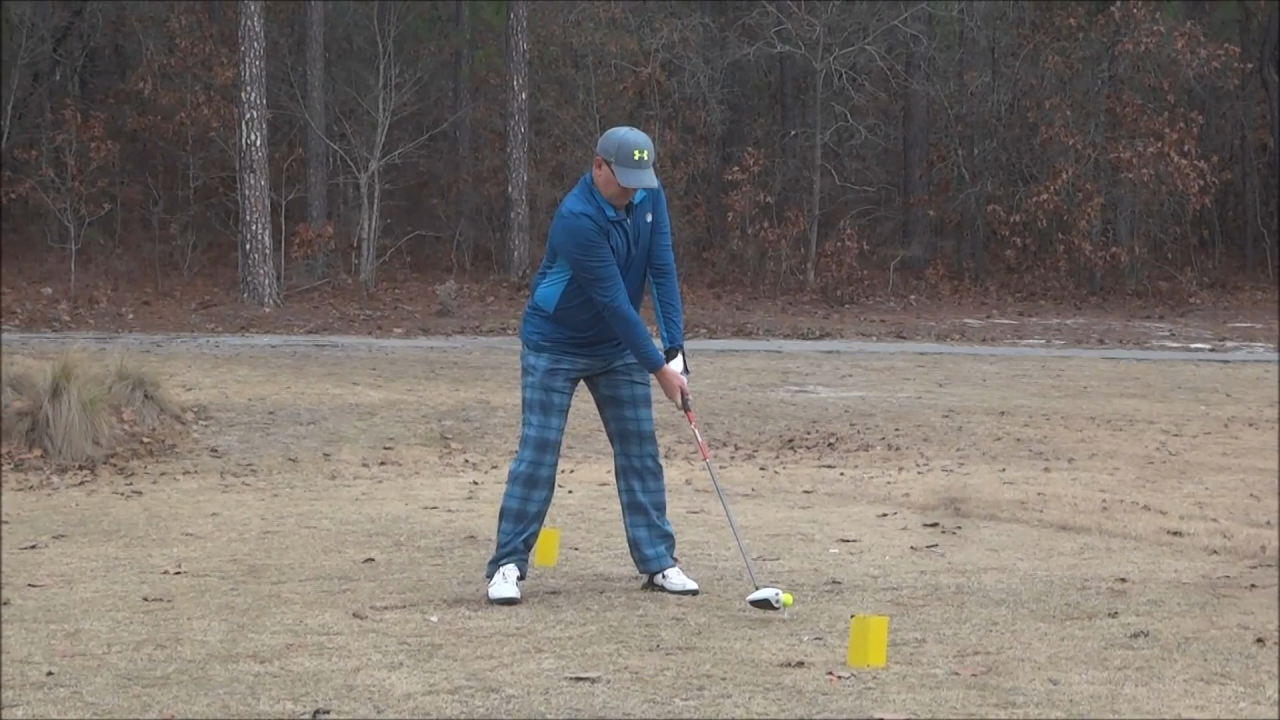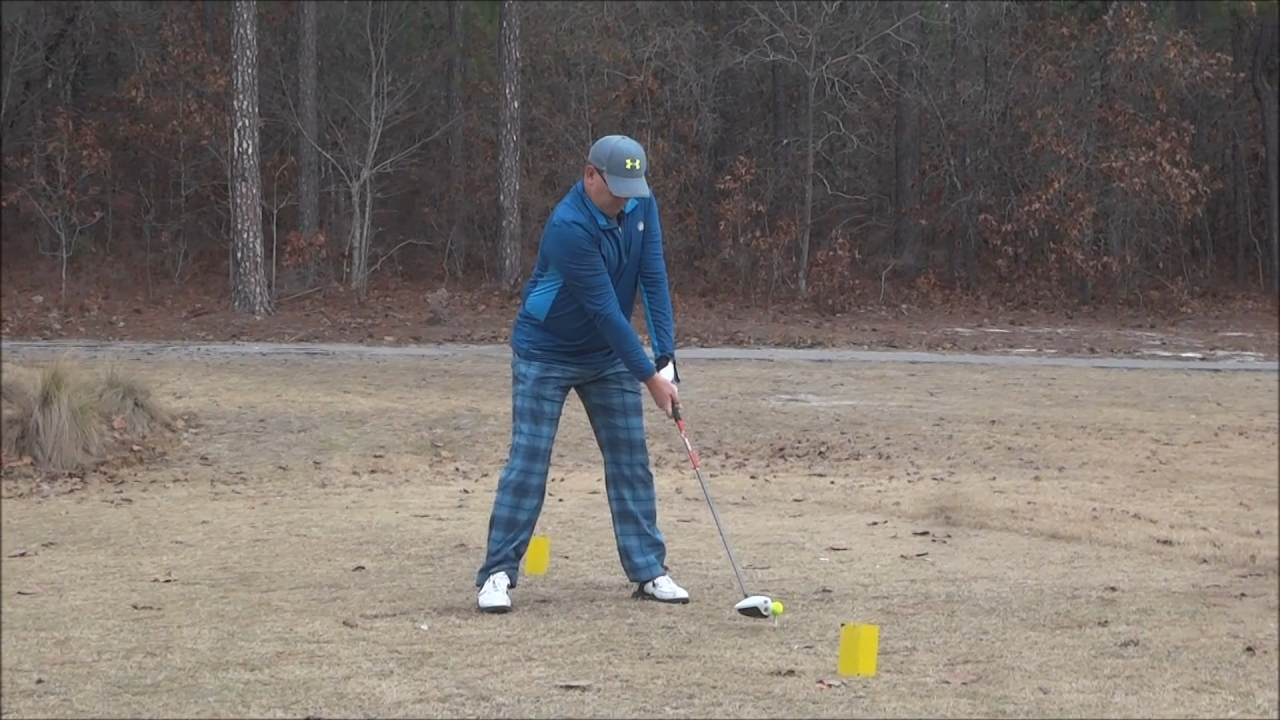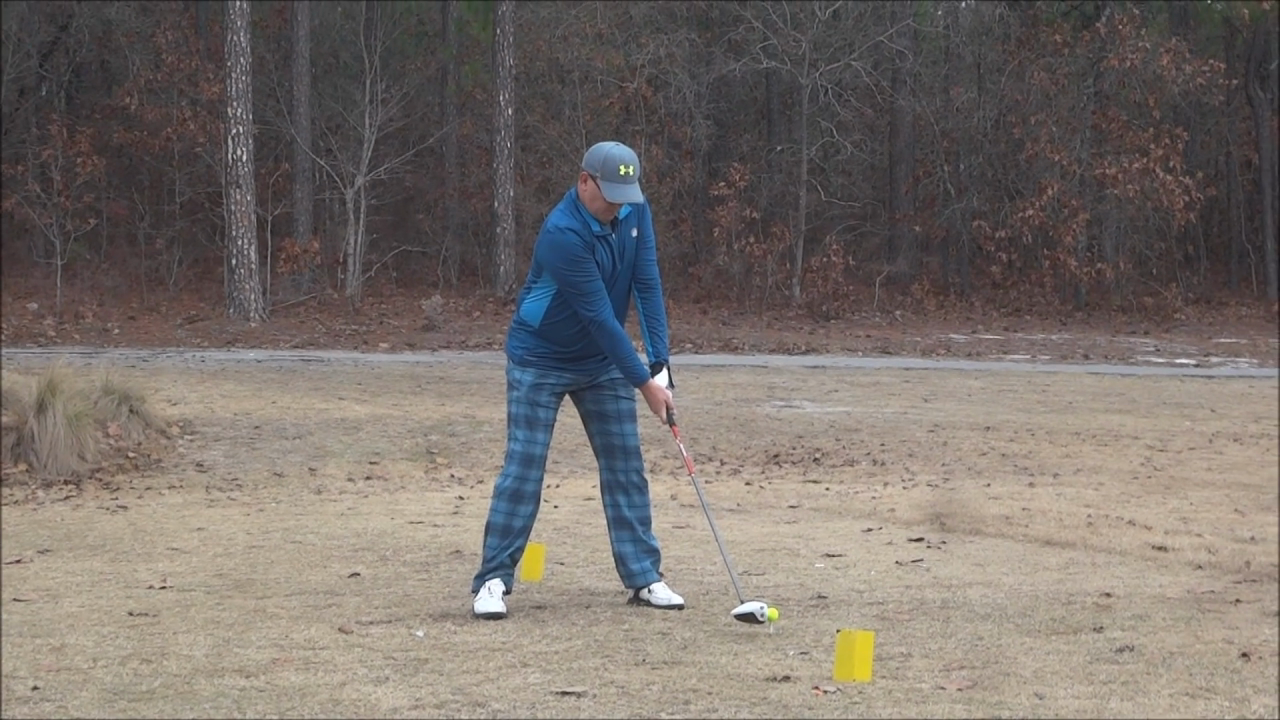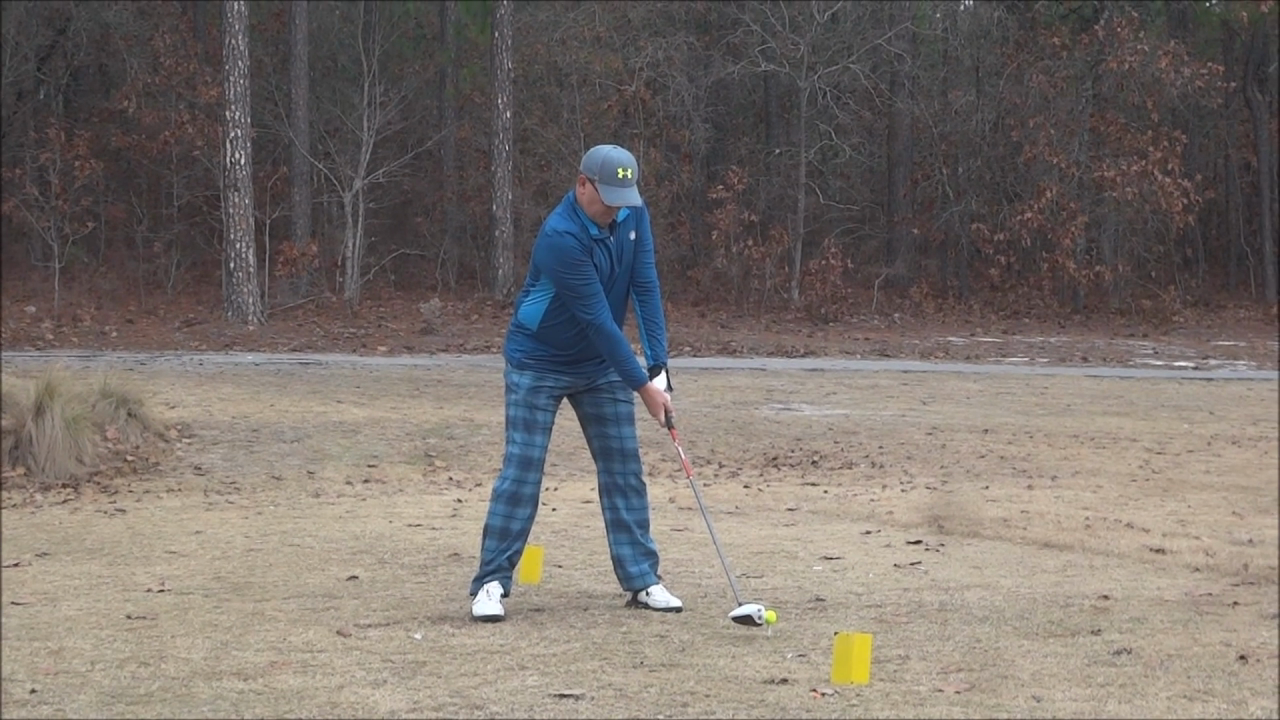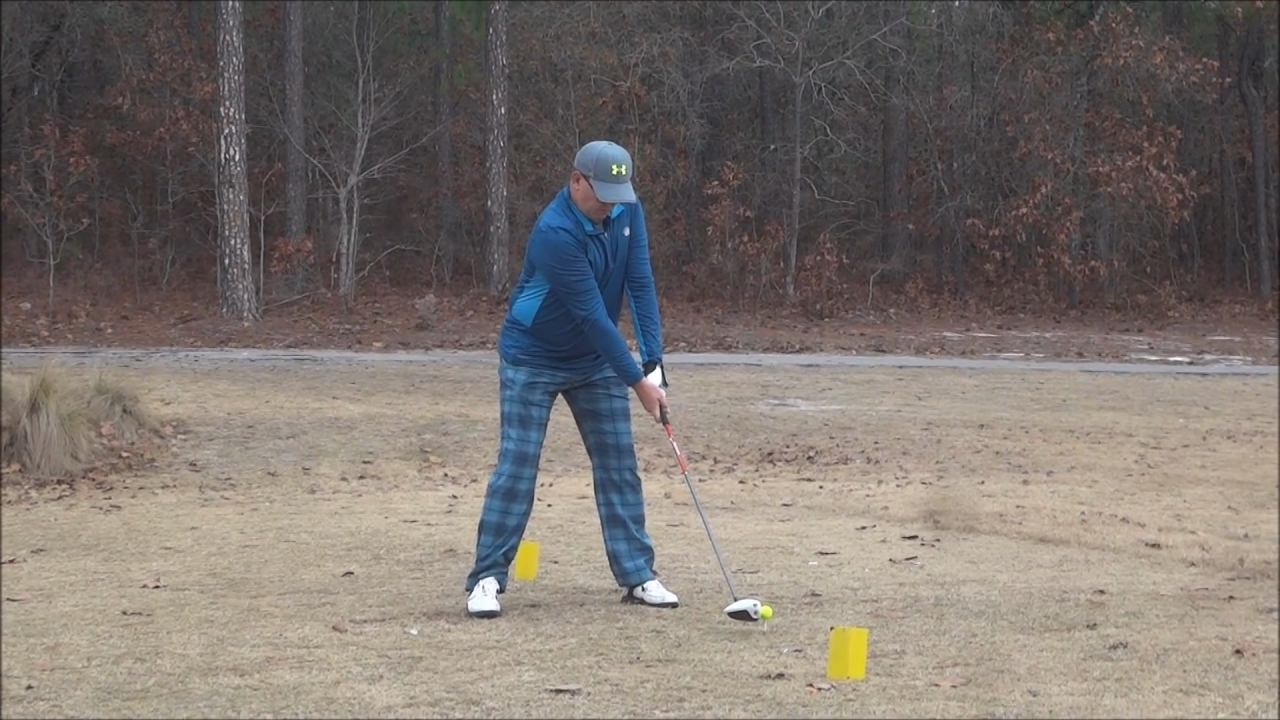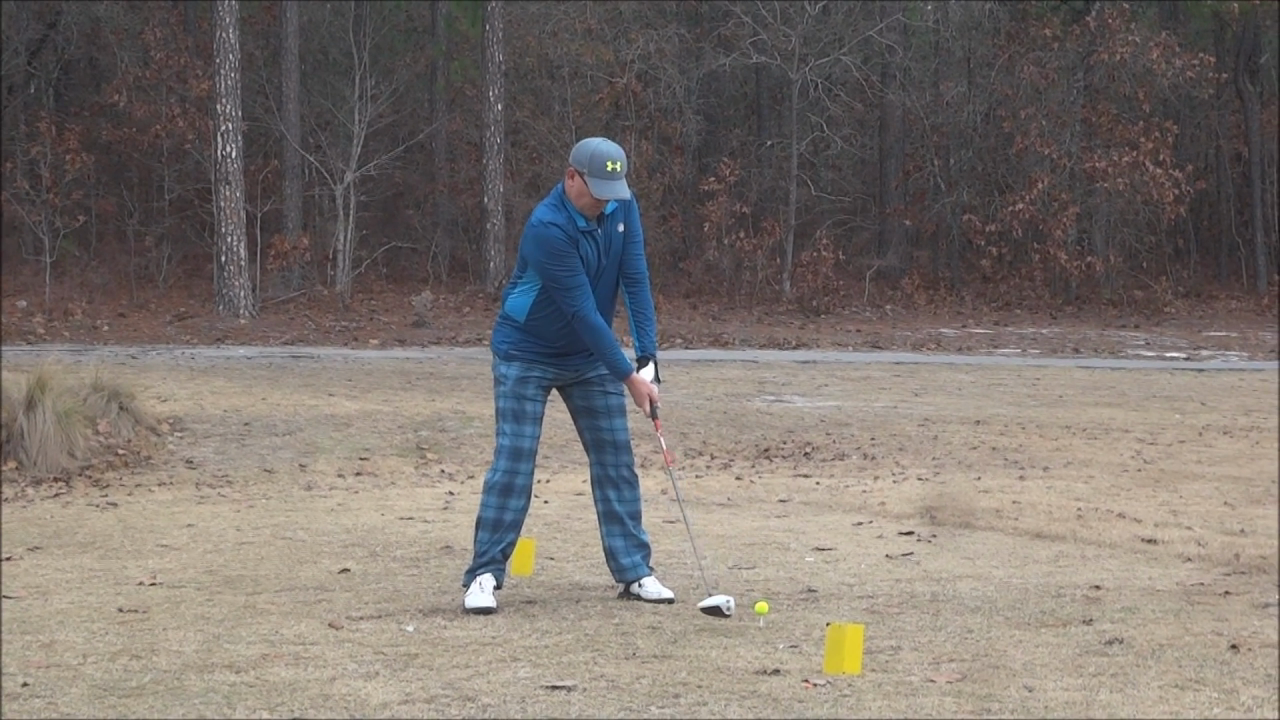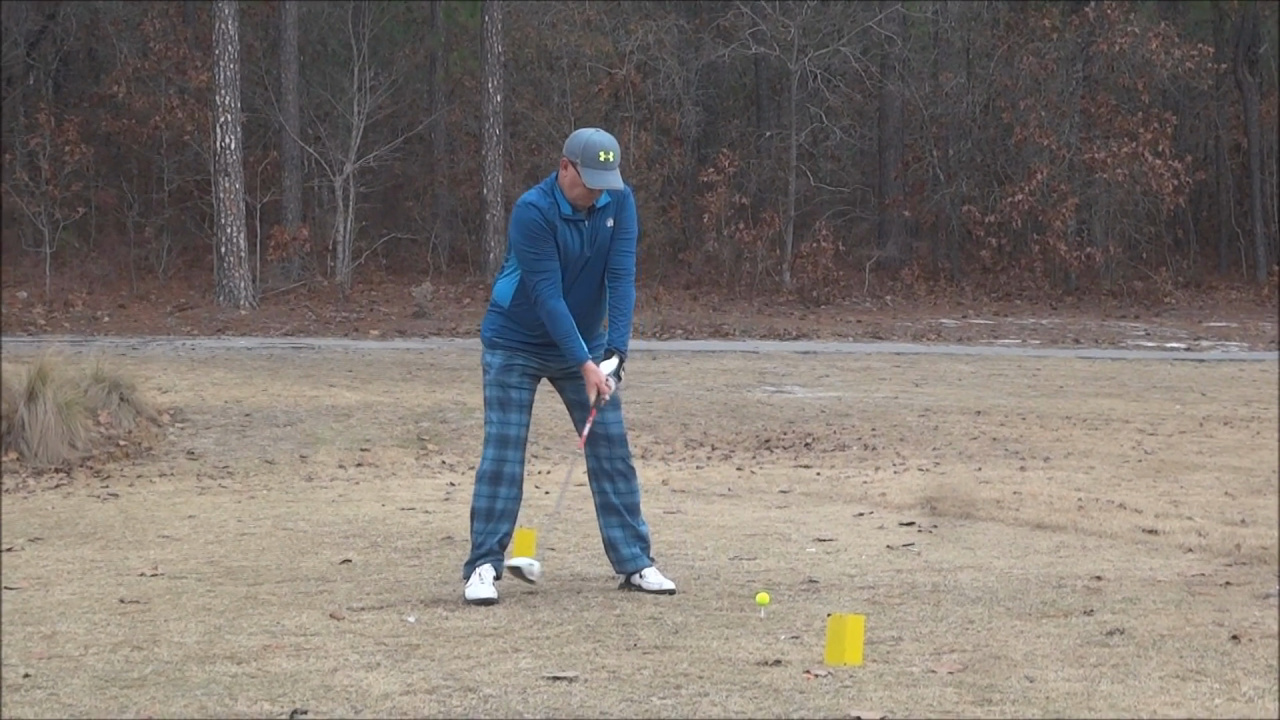
dt=0.7s
person 1, frame 1
left shoulder: (649, 197)
right shoulder: (577, 218)
left elbow: (663, 271)
right elbow: (613, 300)
left wrist: (675, 348)
right wrist: (658, 367)
left hip: (617, 345)
right hip: (555, 346)
left knee: (640, 452)
right knee: (538, 453)
left ankle: (658, 562)
right ankle: (507, 565)
person 1, frame 2
left shoulder: (641, 205)
right shoulder: (568, 227)
left elbow: (654, 279)
right elbow: (605, 309)
left wrist: (666, 356)
right wrist: (649, 376)
left hip: (609, 353)
right hip: (546, 354)
left knee: (631, 461)
right knee: (528, 462)
left ankle: (648, 571)
right ankle: (498, 573)
person 1, frame 3
left shoulder: (634, 211)
right shoulder: (562, 233)
left elbow: (647, 285)
right elbow: (599, 316)
left wrist: (660, 362)
right wrist: (644, 382)
left hip: (603, 360)
right hip: (540, 360)
left knee: (626, 467)
right knee: (523, 469)
left ankle: (644, 577)
right ankle: (493, 580)
person 1, frame 4
left shoulder: (633, 213)
right shoulder: (560, 236)
left elbow: (645, 288)
right elbow: (597, 318)
left wrist: (659, 366)
right wrist: (642, 385)
left hip: (601, 362)
right hip: (538, 363)
left knee: (624, 470)
right knee: (522, 471)
left ankle: (642, 579)
right ankle: (491, 583)
person 1, frame 5
left shoulder: (627, 210)
right shoulder: (555, 232)
left elbow: (641, 284)
right elbow: (592, 315)
left wrist: (654, 361)
right wrist: (638, 380)
left hip: (596, 358)
right hip: (533, 359)
left knee: (619, 465)
right knee: (517, 466)
left ankle: (637, 575)
right ankle: (486, 578)
person 1, frame 6
left shoulder: (622, 206)
right shoulder: (547, 227)
left elbow: (635, 281)
right elbow: (581, 311)
left wrist: (647, 355)
right wrist: (628, 376)
left hip: (590, 354)
right hip: (526, 354)
left knee: (616, 460)
right knee: (513, 461)
left ankle: (634, 571)
right ankle: (484, 575)
person 1, frame 7
left shoulder: (620, 202)
right shoulder: (533, 211)
left elbow: (622, 279)
right elbow: (546, 295)
left wrist: (614, 352)
right wrist: (581, 365)
left hip: (588, 345)
right hip: (515, 344)
left knee: (612, 451)
right knee: (503, 452)
left ankle: (634, 562)
right ankle: (483, 565)
